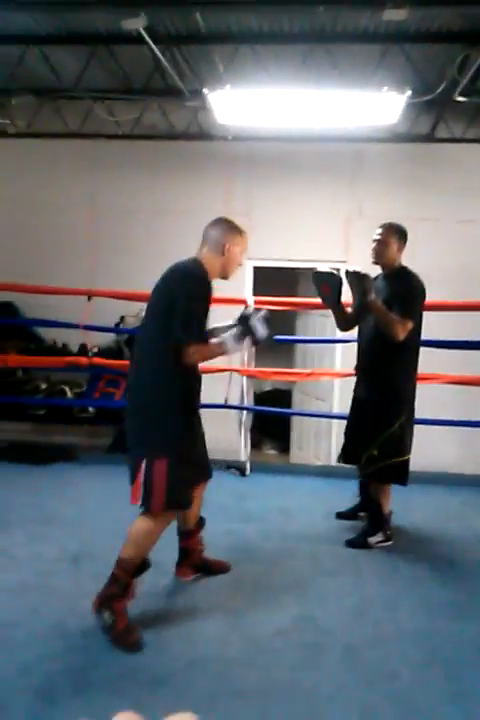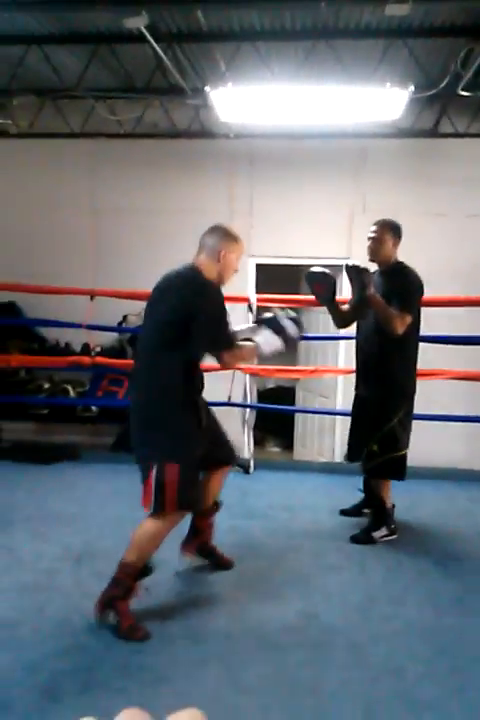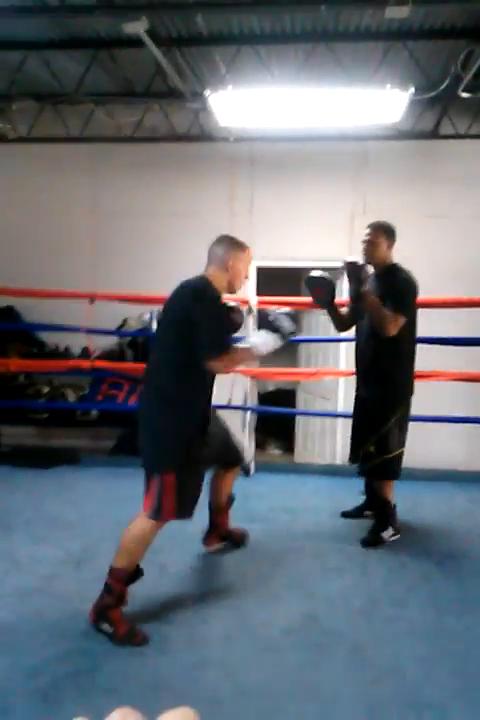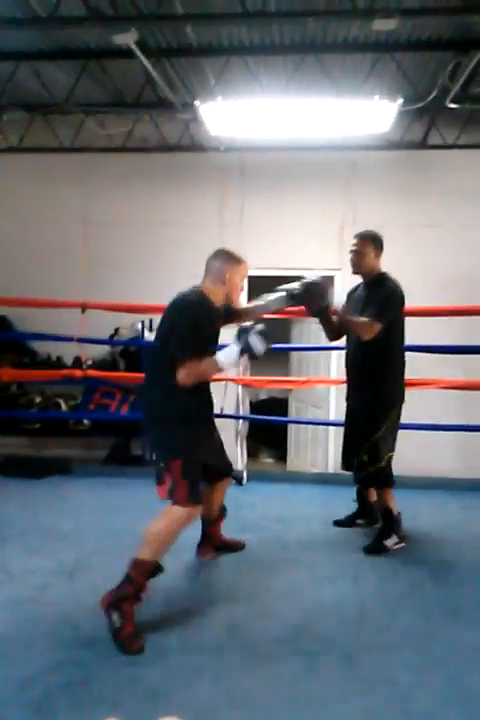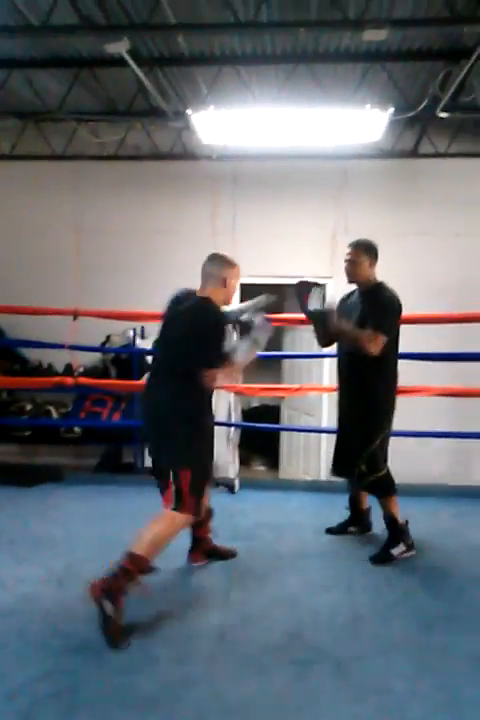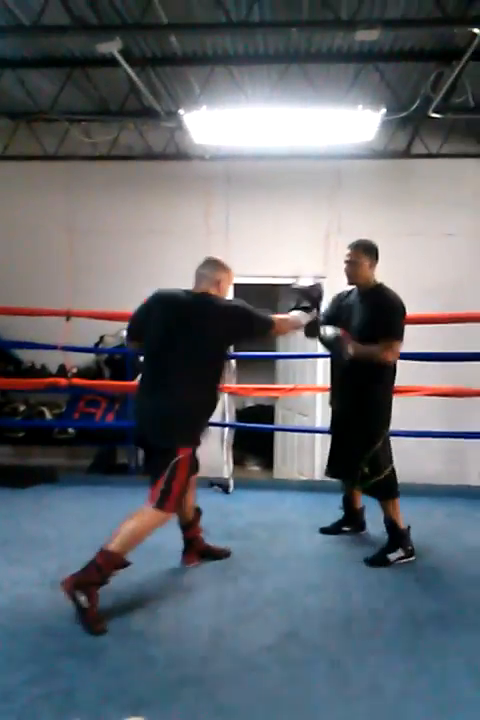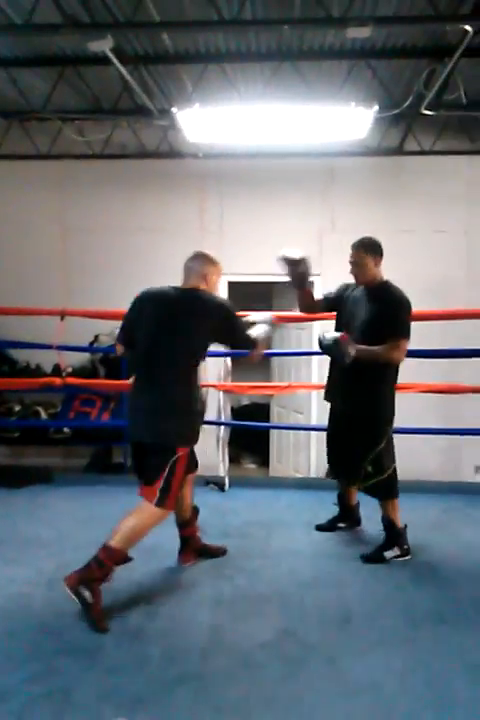
dt=0.1s
person 1, frame 1
left shoulder: (186, 275)
right shoulder: (193, 279)
right elbow: (191, 351)
left wrist: (232, 332)
right wrist: (237, 338)
left hip: (175, 402)
right hip: (157, 407)
left knee: (195, 481)
right knee: (162, 505)
left ankle: (189, 558)
right ankle: (112, 598)
person 1, frame 2
left shoulder: (178, 283)
right shoulder: (199, 290)
right elbow: (225, 354)
left wrist: (263, 330)
right wrist: (270, 339)
left hip: (180, 401)
right hip: (161, 410)
left knee: (218, 463)
right knee: (166, 508)
left ankle: (198, 541)
right ankle: (114, 597)
person 1, frame 3
left shoulder: (199, 293)
right shoulder: (203, 298)
left elbow: (226, 325)
right elbow: (219, 361)
left wrist: (266, 324)
right wrist: (263, 340)
left hip: (190, 405)
right hip: (170, 413)
left knee: (228, 464)
right knee: (161, 511)
left ankle: (217, 530)
right ankle: (108, 605)
person 1, frame 4
left shoulder: (206, 303)
right shoulder: (193, 309)
left elbow: (237, 314)
right elbow: (183, 374)
left wrist: (280, 299)
right wrist: (232, 353)
left hip: (193, 413)
right hip: (174, 418)
left knee: (217, 474)
right knee: (185, 504)
left ankle: (210, 539)
right ankle: (123, 598)
person 1, frame 5
left shoulder: (187, 302)
right shoulder: (206, 314)
right elbow: (214, 376)
right wrist: (250, 345)
left hip: (179, 414)
right hip: (177, 419)
left knee: (199, 481)
right knee: (181, 510)
left ankle: (201, 545)
right ankle: (112, 587)
person 1, frame 6
left shoulder: (162, 299)
right shoulder: (226, 312)
left elbow: (134, 340)
right elbow: (276, 326)
right wrist: (303, 313)
left hip: (149, 410)
right hip: (180, 420)
left knee: (184, 479)
right knee: (163, 505)
left ankle: (194, 546)
right ankle: (87, 581)
person 1, frame 7
left shoulder: (148, 299)
right shoulder: (211, 308)
left elbow: (122, 348)
right elbow: (253, 349)
right wrist: (261, 329)
left hip: (144, 408)
right hip: (174, 416)
left knee: (183, 473)
right knee: (159, 503)
left ankle: (190, 544)
right ankle: (90, 577)
person 2, frame 1
left shoulder: (409, 285)
right shoulder: (374, 283)
left elbow: (398, 331)
right elbow: (347, 324)
left wrist: (370, 300)
right wrist: (333, 301)
left hip: (394, 384)
right hip: (367, 379)
left knee: (382, 450)
right knee: (361, 445)
left ankle: (381, 525)
right ankle: (368, 503)
person 2, frame 2
left shoulder: (407, 280)
right shoulder: (370, 279)
left elbow: (397, 326)
right elbow: (344, 321)
left wrist: (368, 294)
right wrist: (329, 298)
left hip: (394, 380)
right hip: (368, 376)
left knee: (384, 445)
right knee: (365, 442)
left ankle: (384, 520)
right ankle: (372, 499)
person 2, frame 3
left shoulder: (401, 281)
right shoulder: (367, 280)
left elbow: (390, 327)
right elbow: (345, 324)
left wrist: (365, 293)
right wrist: (328, 302)
left hip: (392, 381)
right hip: (368, 378)
left knee: (380, 446)
right knee: (365, 444)
left ankle: (387, 520)
right ankle: (374, 501)
person 2, frame 4
left shoulder: (388, 290)
right shoulder: (358, 291)
left elbow: (364, 332)
right elbow: (337, 330)
left wrist: (328, 307)
right wrist: (318, 307)
left hip: (383, 388)
right hip: (360, 387)
left knee: (373, 454)
right knee: (356, 450)
left ankle: (392, 526)
right ankle: (367, 508)
person 2, frame 5
left shoulder: (384, 300)
right shoulder: (350, 299)
left elbow: (371, 345)
right elbow: (326, 340)
left wrist: (335, 324)
right wrist: (322, 320)
left hip: (374, 397)
right hip: (353, 394)
left knee: (370, 462)
right knee: (352, 458)
left ankle: (400, 535)
right ankle: (359, 516)
person 2, frame 6
left shoulder: (389, 303)
right shoulder: (346, 299)
left elbow: (389, 354)
right elbow: (313, 331)
left wrist: (351, 348)
left hip: (372, 400)
right hip: (345, 396)
left knee: (374, 464)
right knee: (347, 458)
left ankle: (401, 540)
right ankle: (353, 516)
person 2, frame 7
left shoulder: (395, 301)
right shoulder: (348, 293)
left elbow: (396, 353)
right elbow: (310, 306)
left wrist: (355, 351)
right wrist: (300, 280)
left hip: (374, 398)
right hip: (344, 393)
left knee: (377, 464)
right knee: (342, 455)
left ankle: (397, 539)
right ankle: (348, 512)
